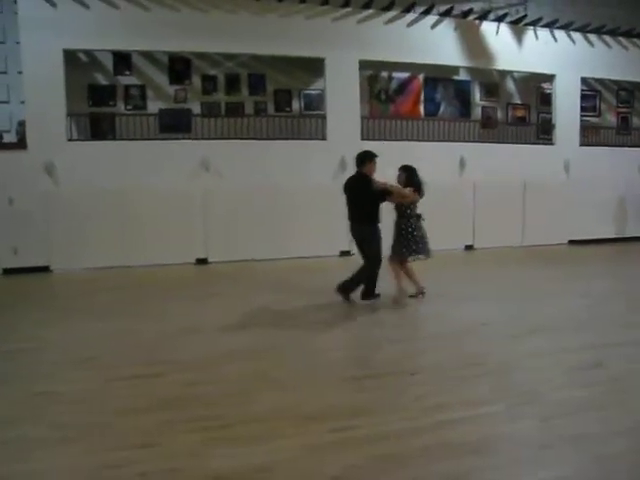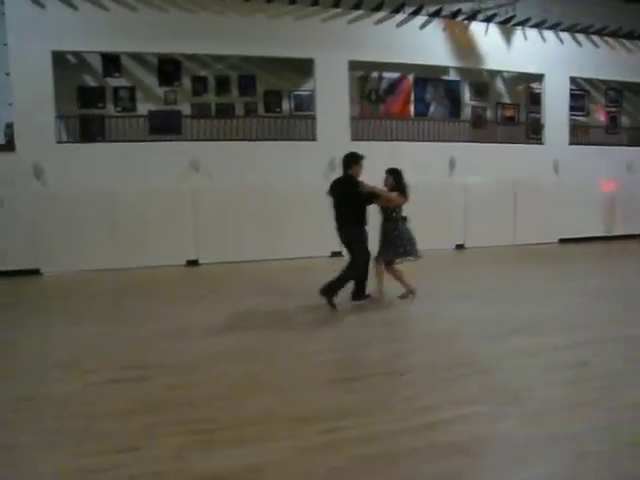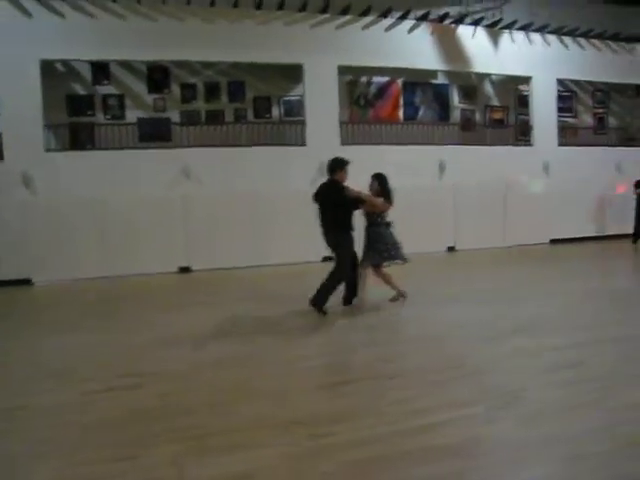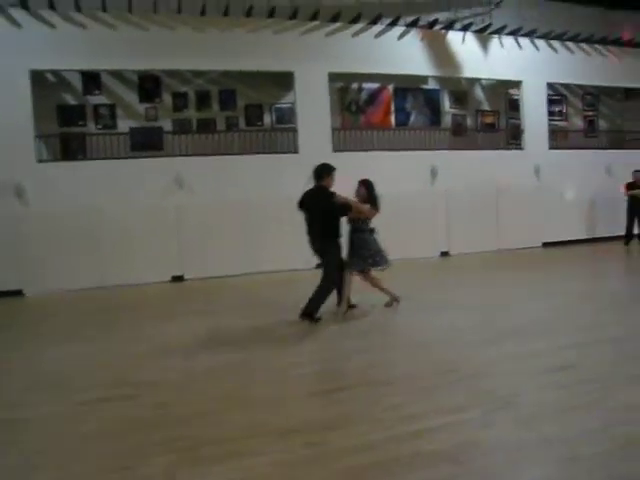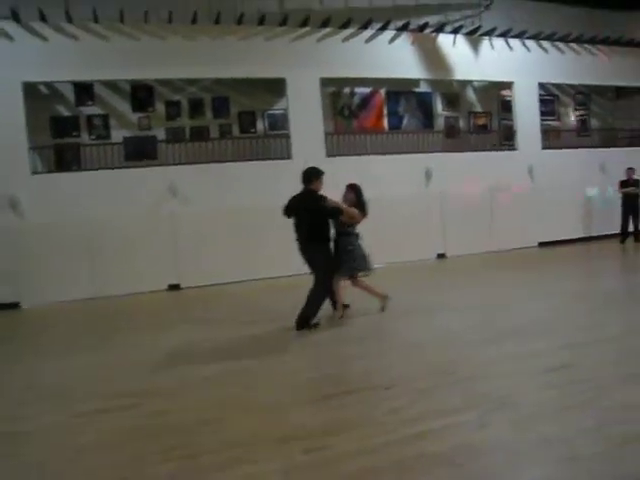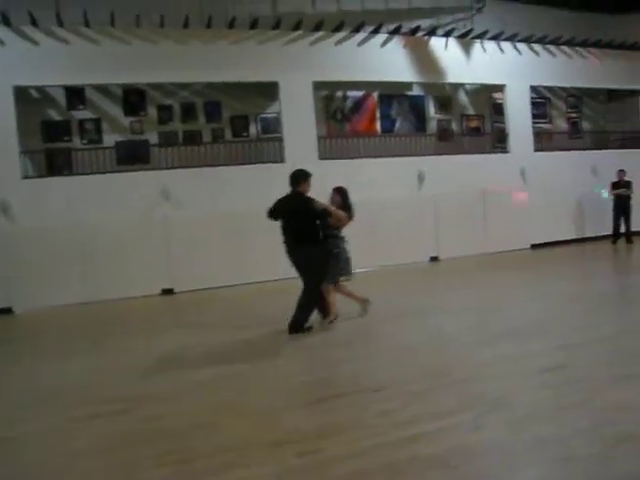
dt=0.1s
person 1, frame 1
left shoulder: (351, 181)
right shoulder: (369, 184)
right elbow: (388, 194)
right wrist: (407, 195)
left hip: (356, 226)
right hip: (367, 227)
left knee: (372, 258)
right knee: (373, 261)
left ankle: (369, 291)
right ankle: (347, 287)
person 1, frame 2
left shoulder: (337, 184)
right shoulder: (356, 186)
right elbow: (376, 197)
left hip: (343, 228)
right hip: (354, 229)
left knee: (363, 258)
right knee: (357, 264)
left ankle: (359, 292)
right ankle: (330, 290)
person 1, frame 3
left shoulder: (322, 189)
right shoulder: (342, 191)
right elbow: (366, 203)
right wrist: (377, 202)
left hip: (329, 233)
right hip: (341, 235)
left knee: (352, 263)
right knee: (341, 270)
left ankle: (350, 297)
right ankle: (318, 300)
person 1, frame 4
left shoulder: (308, 195)
right shoulder: (330, 197)
left elbow: (302, 205)
right elbow: (352, 209)
right wrist: (365, 209)
left hip: (316, 240)
right hip: (328, 242)
left knee: (339, 269)
right knee: (330, 278)
left ankle: (344, 302)
right ankle: (309, 310)
person 1, frame 5
left shoulder: (296, 200)
right shoulder: (319, 201)
left elbow: (287, 212)
right elbow: (351, 214)
right wrist: (354, 214)
left hip: (305, 246)
right hip: (319, 247)
left knee: (326, 276)
right knee: (322, 283)
left ankle: (337, 305)
right ankle: (304, 320)
person 1, frame 6
left shoulder: (283, 202)
right shoulder: (308, 203)
left elbow: (272, 214)
right elbow: (338, 216)
right wrist: (341, 217)
left hip: (293, 249)
right hip: (308, 249)
left knee: (314, 280)
right knee: (312, 285)
left ankle: (324, 310)
right ankle: (297, 324)
person 2, frame 1
left shoulder: (412, 192)
right shoulder: (402, 193)
left elbow: (401, 197)
left wrist: (386, 186)
left hip: (410, 229)
right hip: (403, 229)
left knee: (394, 259)
right knee: (401, 262)
left ankle: (400, 289)
right ankle: (420, 288)
person 2, frame 2
left shoulder: (398, 196)
right shoulder: (388, 195)
left elbow: (389, 200)
left wrist: (374, 189)
left hip: (396, 232)
right hip: (390, 231)
left knee: (380, 261)
right knee: (388, 264)
right ankle: (409, 288)
person 2, frame 3
left shoulder: (383, 201)
left elbow: (376, 206)
left hip: (380, 235)
right hip: (373, 235)
left knee: (364, 266)
right knee: (377, 269)
right ankle: (400, 291)
person 2, frame 4
left shoulder: (370, 208)
left elbow: (363, 212)
left hip: (364, 241)
right hip: (357, 241)
left knee: (349, 271)
right knee: (366, 274)
right ankle: (392, 296)
person 2, frame 5
left shoulder: (357, 211)
left elbow: (352, 217)
left hip: (349, 246)
right hip: (341, 246)
left knee: (337, 278)
right knee: (355, 280)
left ankle: (340, 309)
right ankle: (381, 296)
person 2, frame 6
left shoulder: (344, 214)
left elbow: (341, 220)
left hip: (335, 248)
right hip: (327, 248)
left knee: (326, 283)
right knee: (335, 284)
left ankle: (332, 312)
right ankle: (362, 300)
